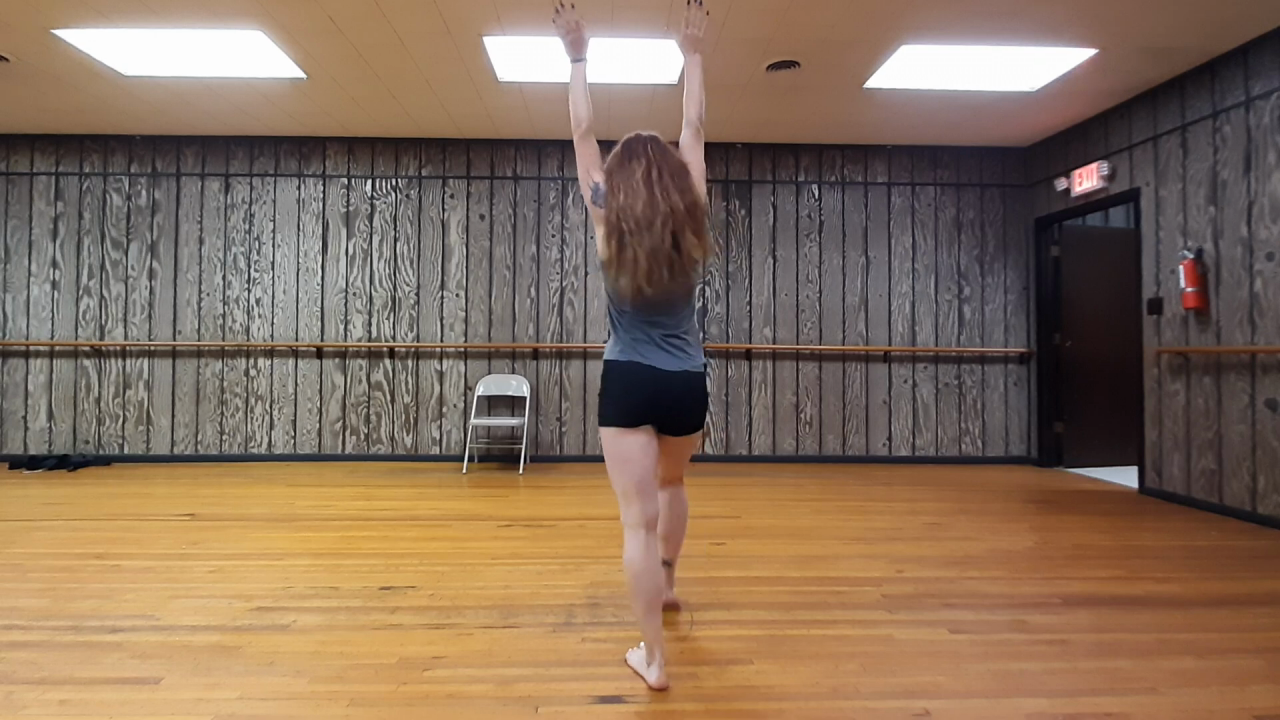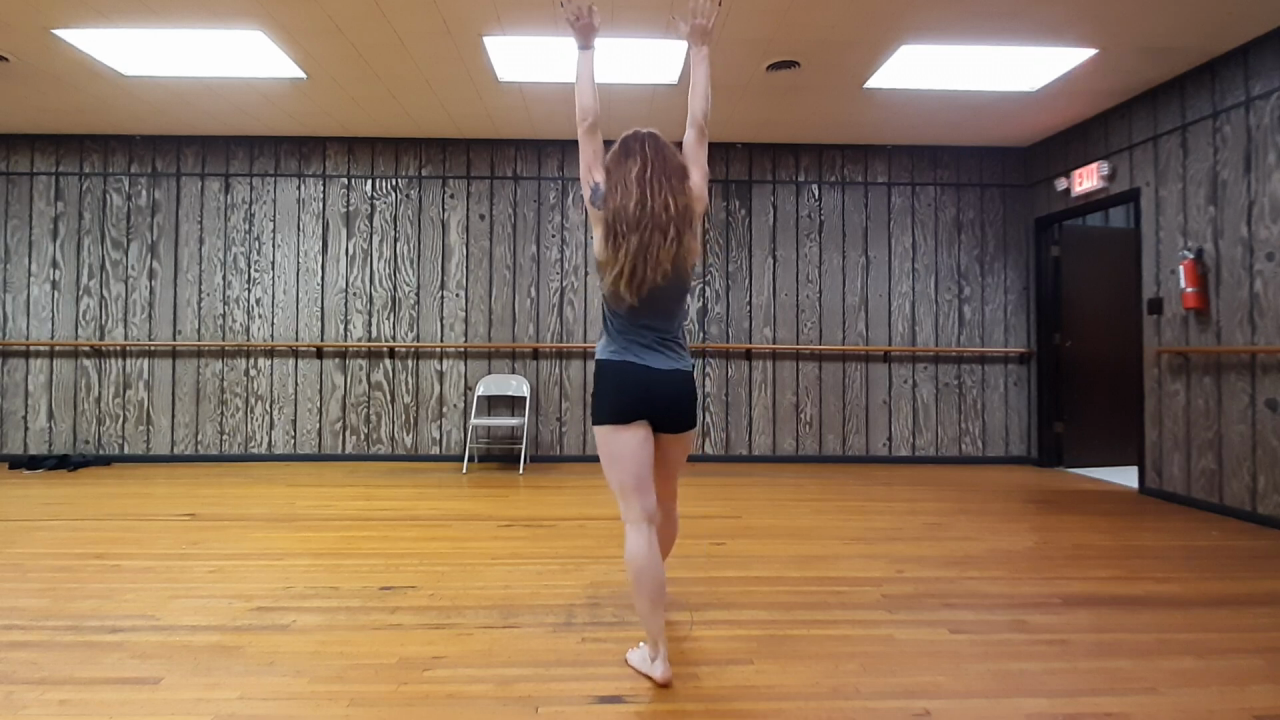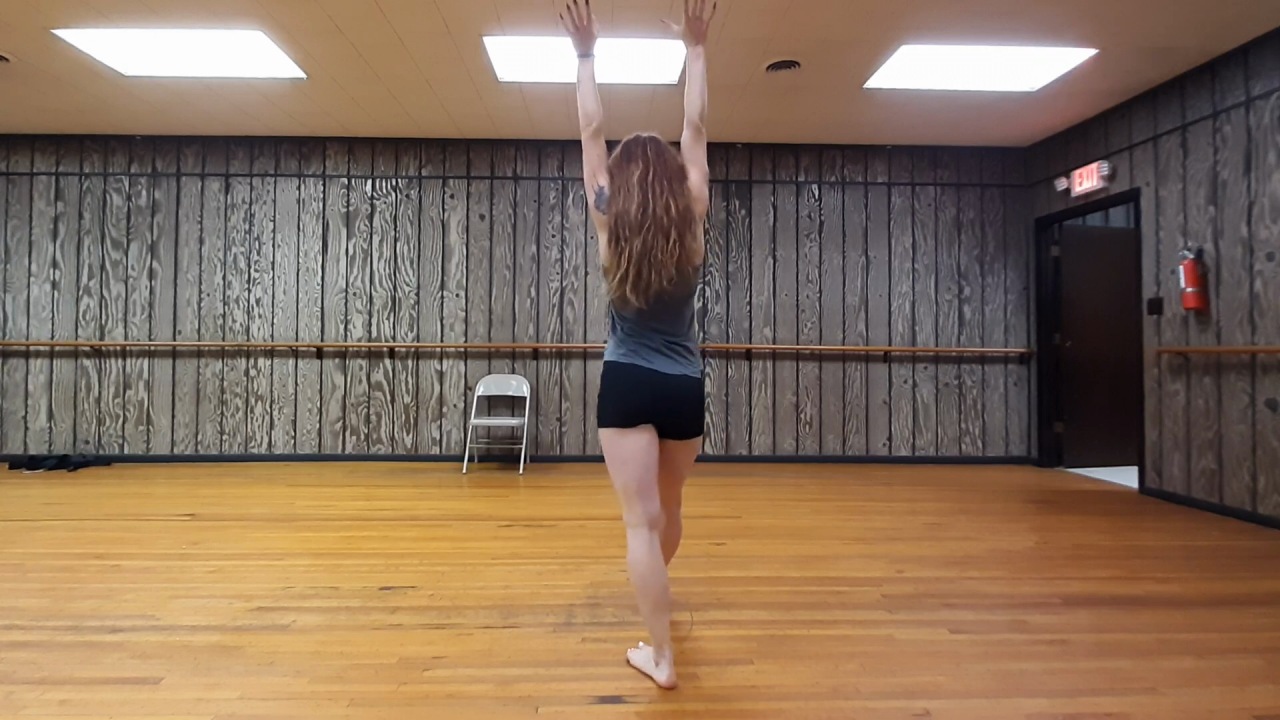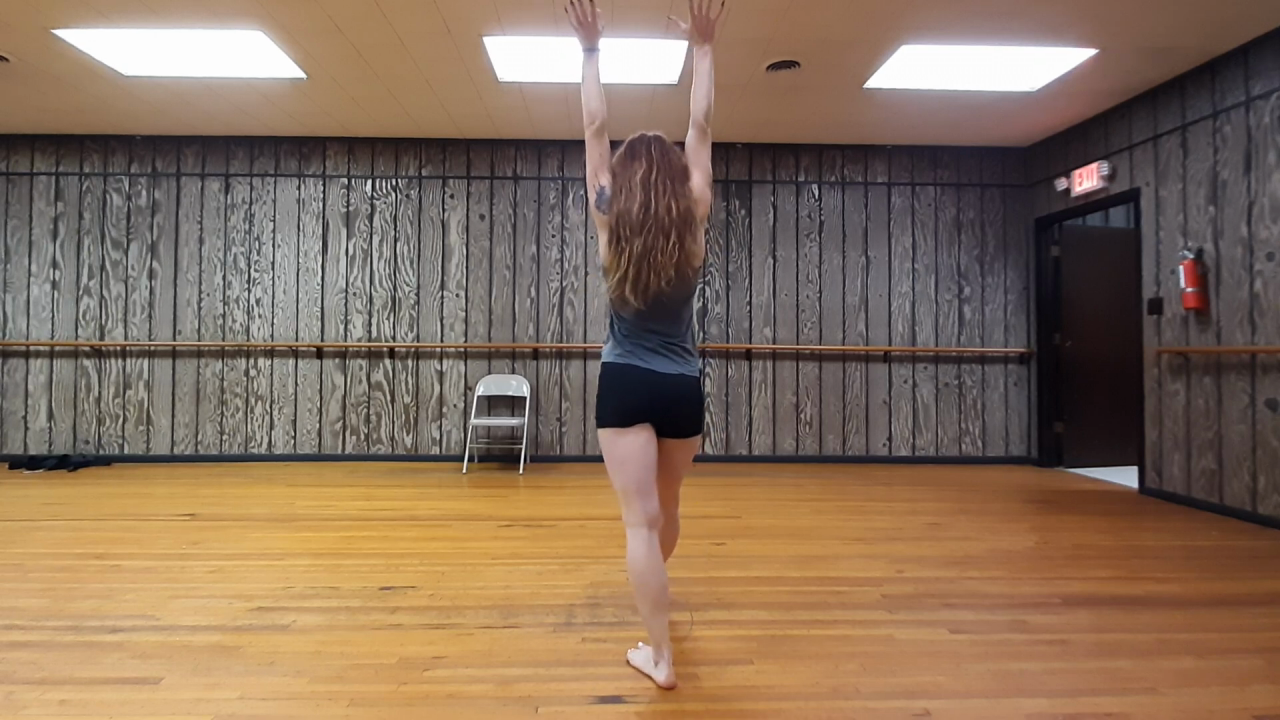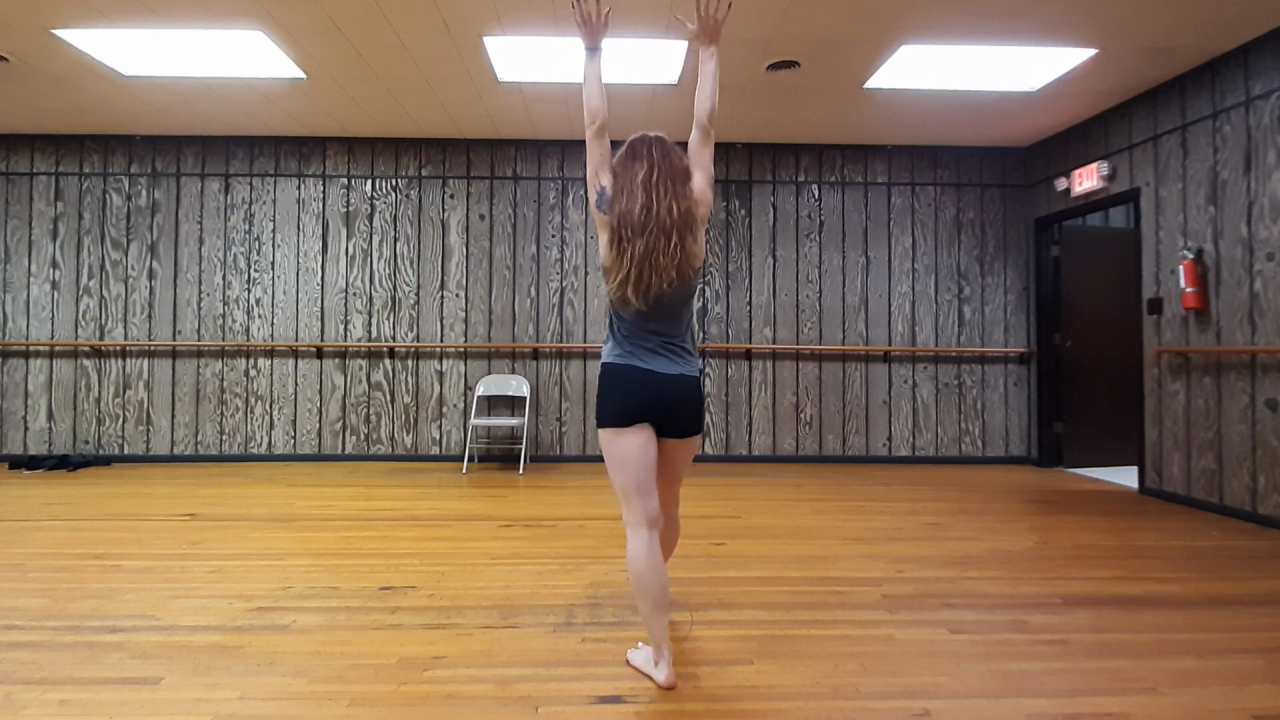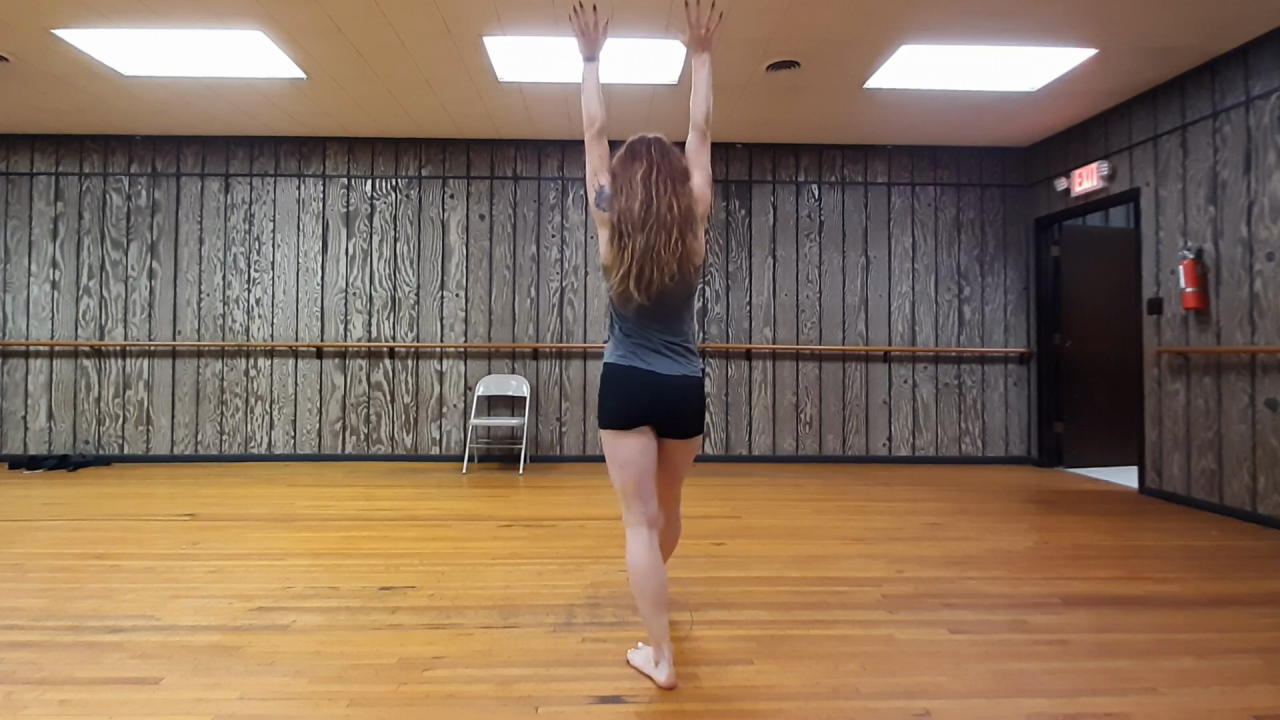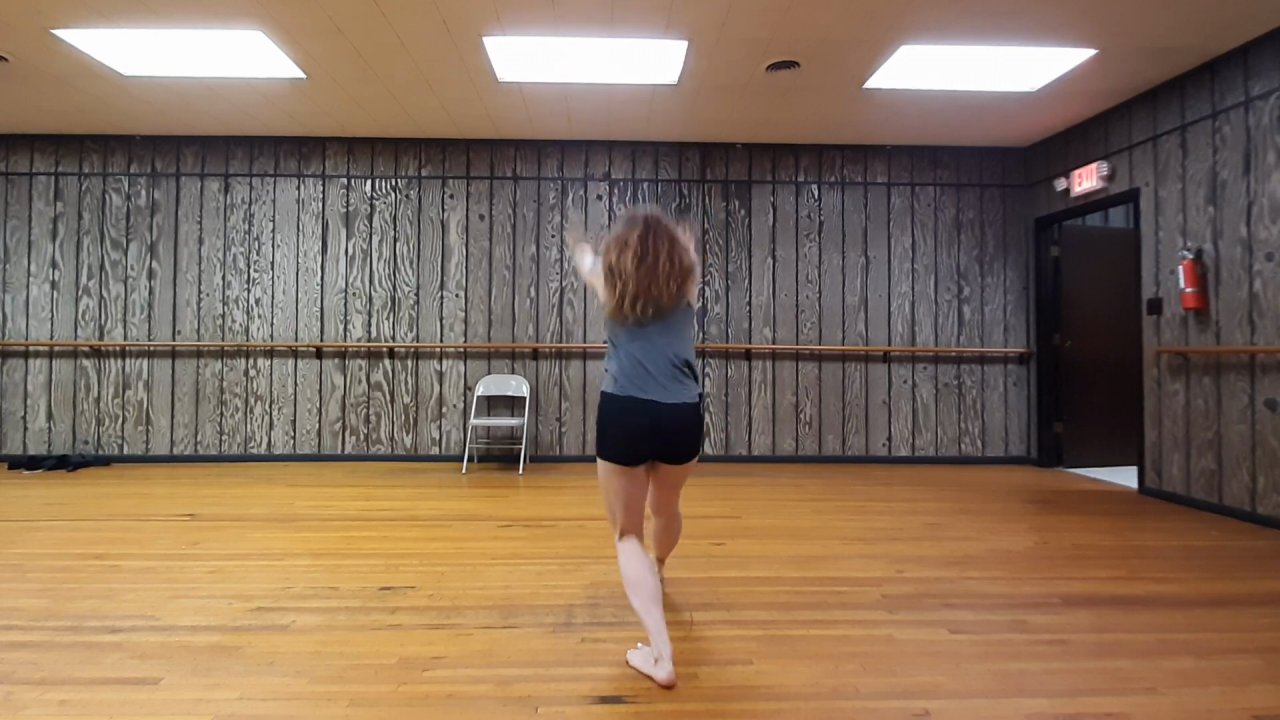
dt=0.5s
person 1, frame 1
left shoulder: (608, 220)
right shoulder: (691, 219)
left elbow: (583, 134)
right elbow: (694, 130)
left wrist: (577, 58)
left hip: (629, 382)
right hip: (687, 383)
left knee: (640, 521)
right knee: (671, 488)
left ankle: (653, 658)
right ankle: (666, 581)
person 1, frame 2
left shoulder: (606, 219)
right shoulder: (689, 220)
left elbow: (587, 127)
right elbow: (698, 130)
left hip: (620, 383)
right hip: (677, 384)
left knee: (639, 518)
right knee: (663, 505)
left ankle: (655, 652)
right ankle: (651, 586)
person 1, frame 3
left shoulder: (610, 225)
right shoulder: (690, 224)
left elbow: (592, 132)
right elbow: (696, 131)
left hip: (627, 386)
right hip: (685, 388)
left knee: (643, 522)
right knee: (667, 510)
left ankle: (661, 655)
right ankle: (656, 584)
person 1, frame 4
left shoulder: (612, 225)
right shoulder: (692, 225)
left elbow: (595, 130)
right elbow: (701, 130)
left hip: (625, 387)
right hip: (683, 388)
left knee: (642, 522)
right knee: (666, 511)
left ankle: (659, 655)
right ankle: (654, 589)
person 1, frame 5
left shoulder: (610, 227)
right shoulder: (691, 227)
left elbow: (595, 130)
right elbow: (704, 131)
left hip: (625, 387)
right hip: (682, 388)
left knee: (641, 521)
right knee: (666, 510)
left ankle: (660, 656)
right ankle: (654, 589)
person 1, frame 6
left shoulder: (612, 229)
right shoulder: (692, 229)
left elbow: (594, 134)
right elbow: (700, 135)
left wrist: (590, 58)
right wrist: (701, 56)
left hip: (626, 387)
right hip: (685, 390)
left knee: (641, 522)
right knee: (667, 512)
left ankle: (660, 656)
right ankle: (653, 585)
person 1, frame 7
left shoulder: (610, 280)
right shoulder: (685, 282)
left elbow: (586, 264)
left wrist: (582, 255)
right wrist: (683, 241)
left hip: (624, 413)
right hip: (682, 416)
left knee: (628, 534)
right knee: (666, 505)
left ankle: (660, 654)
right ankle: (655, 572)
